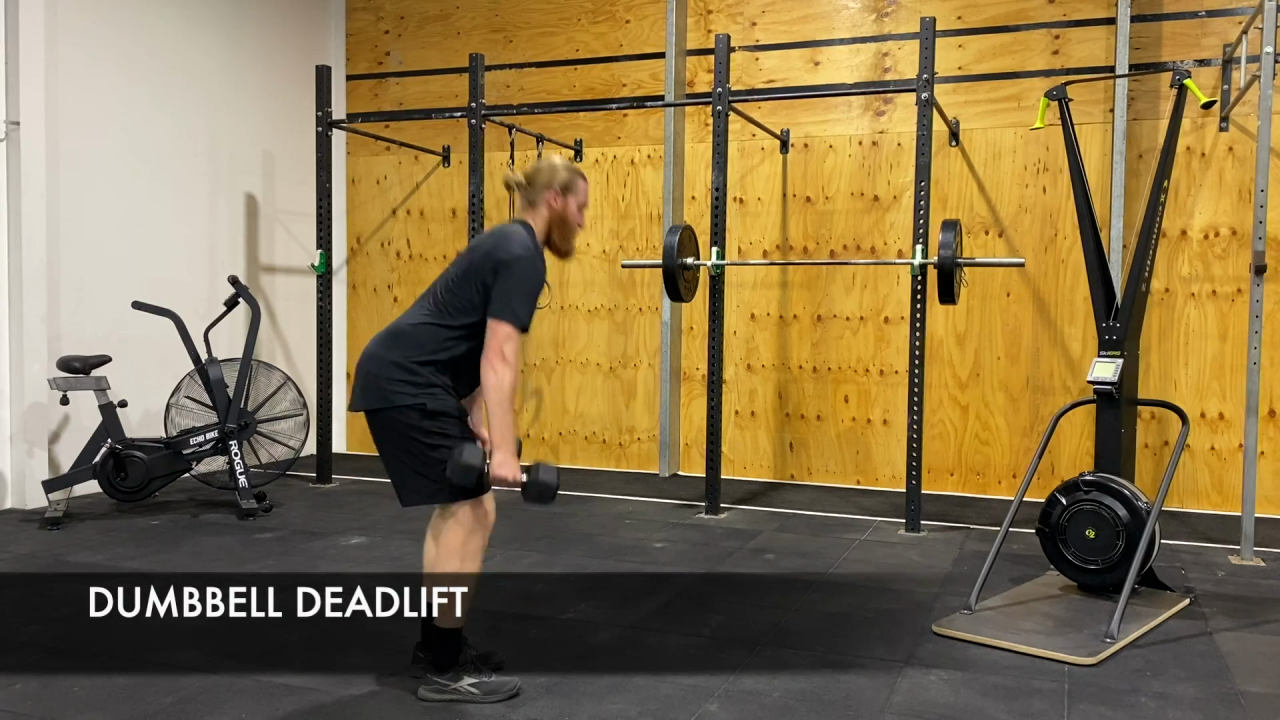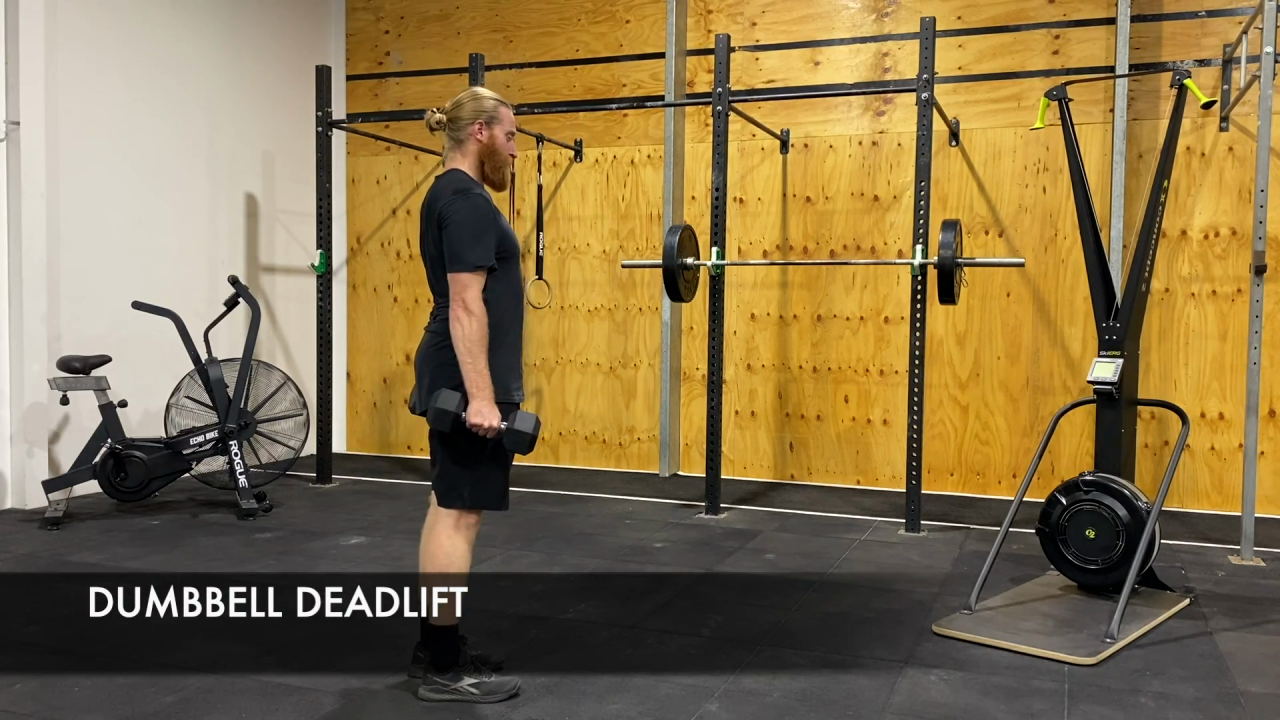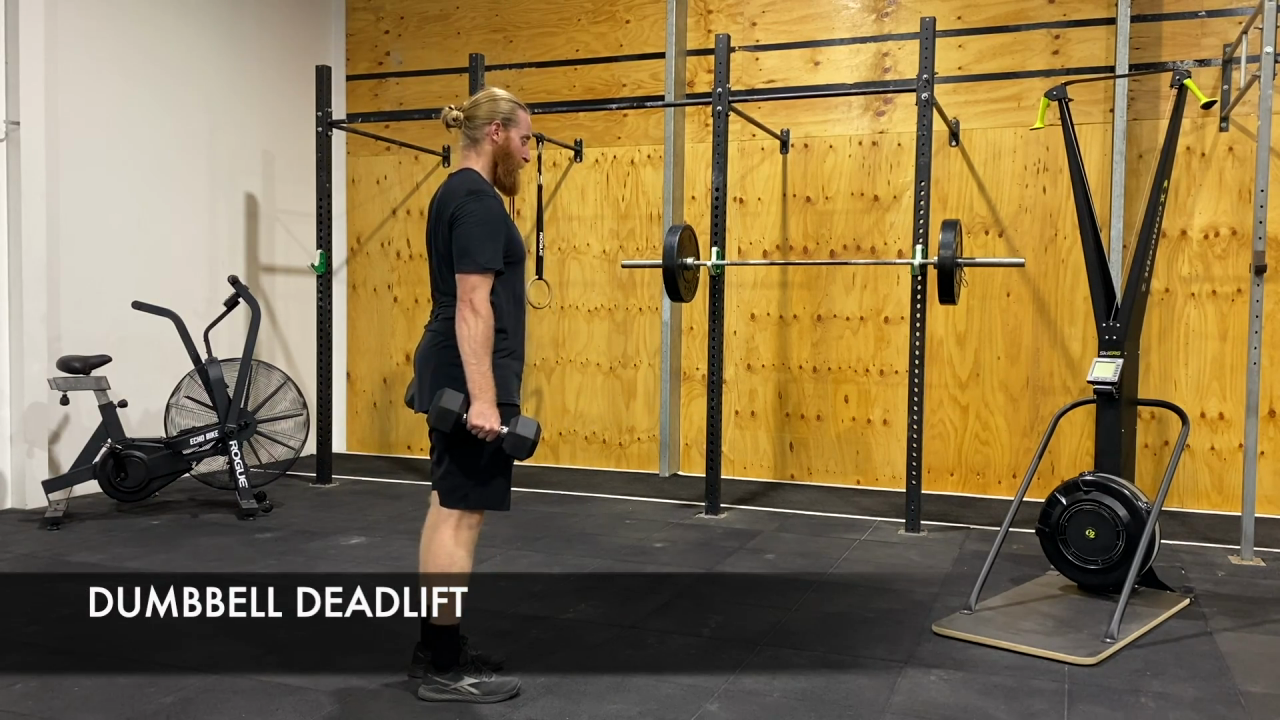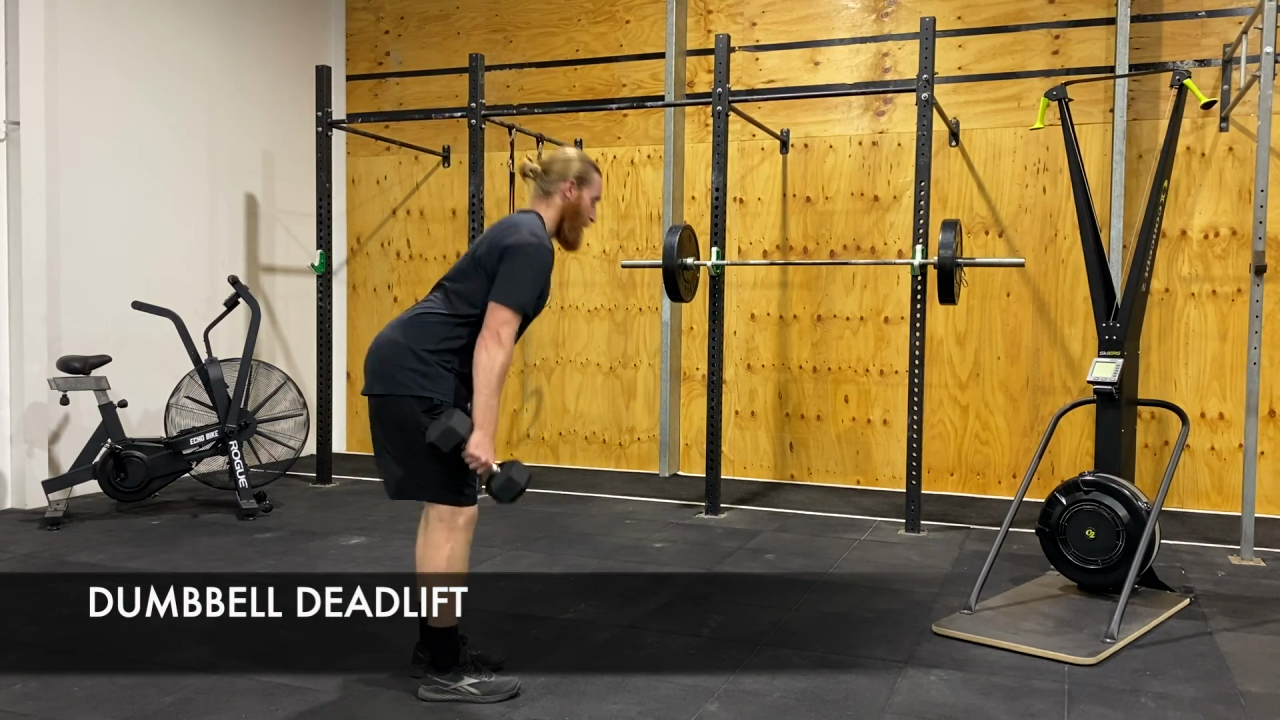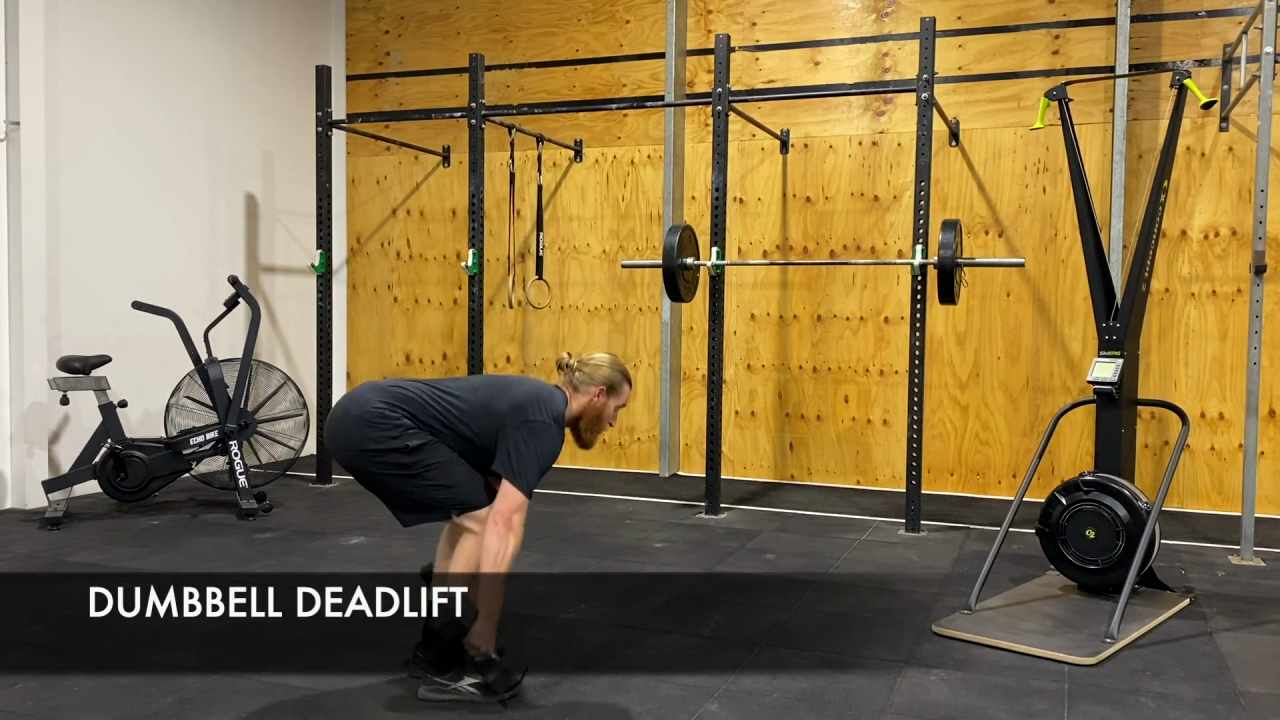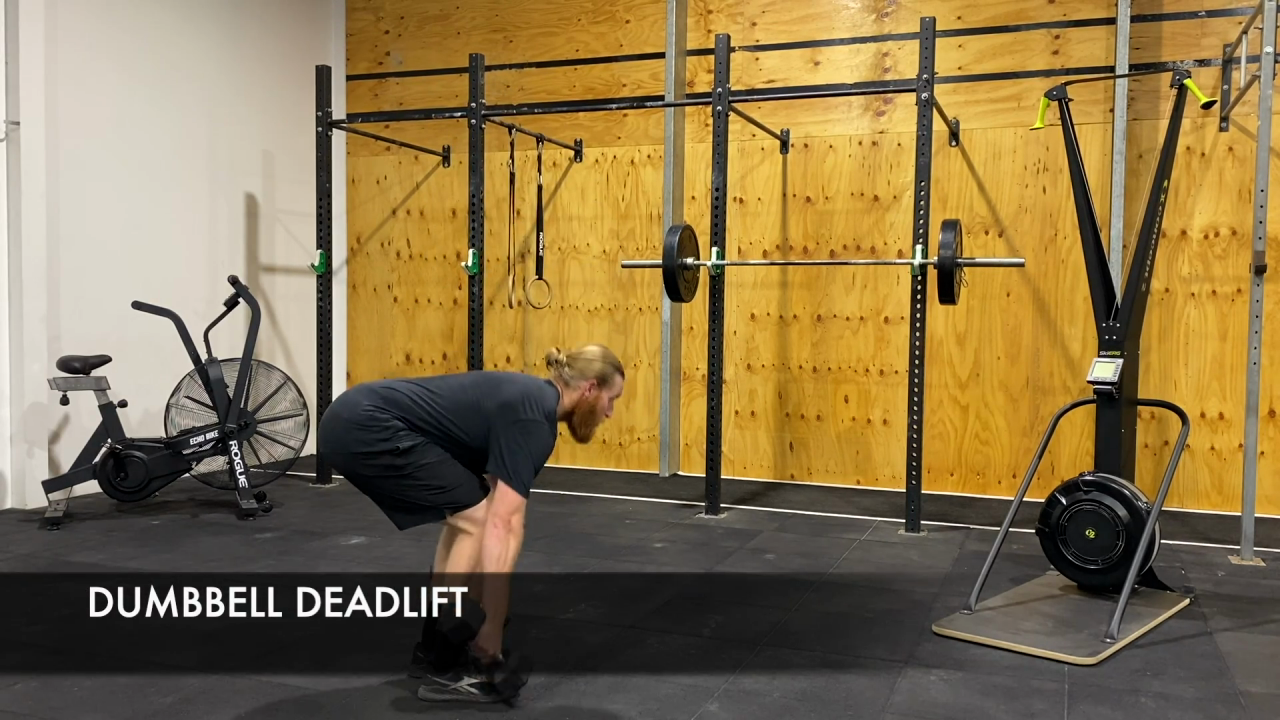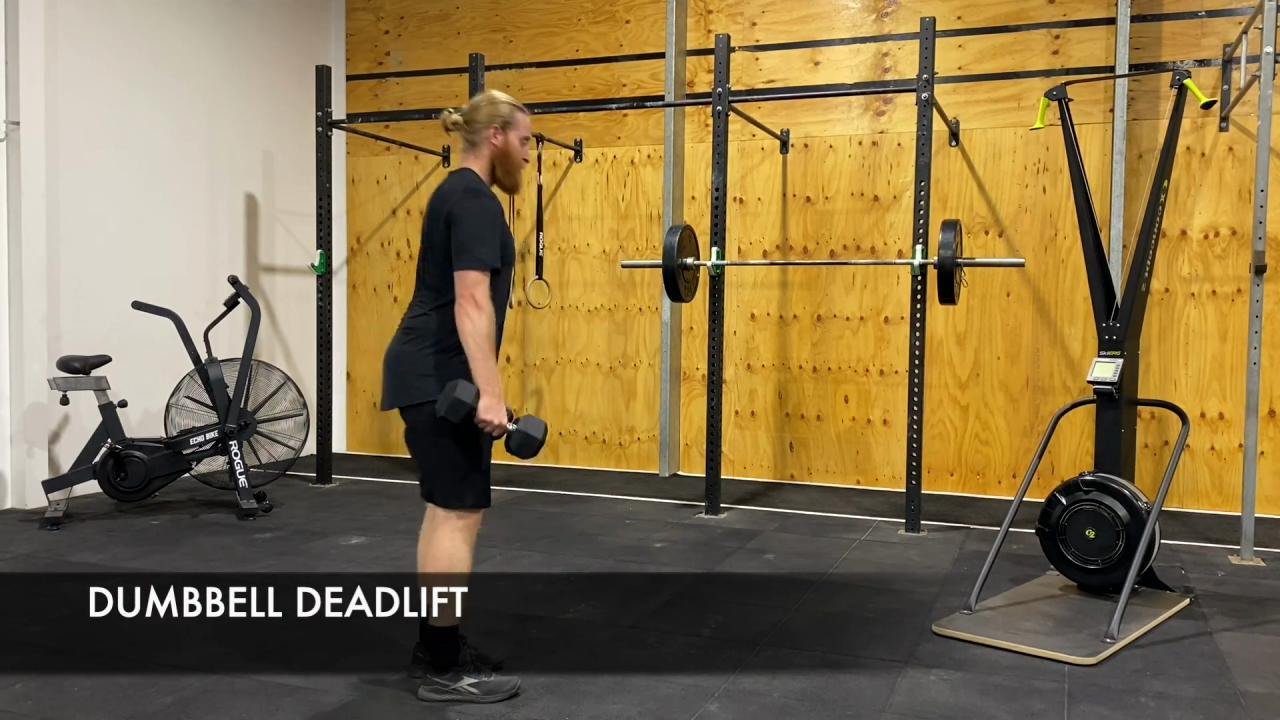
dt=0.7s
person 1, frame 1
left shoulder: (505, 246)
right shoulder: (522, 257)
left elbow: (482, 349)
right elbow: (500, 358)
left wrist: (472, 424)
right wrist: (504, 452)
left hip: (399, 375)
right hip: (409, 384)
left knee: (454, 511)
right knee: (467, 511)
left ankle: (438, 644)
right ankle: (445, 666)
person 1, frame 2
left shoulder: (451, 195)
right shoulder: (466, 200)
right elbow: (466, 305)
right wrist: (482, 396)
left hip: (456, 377)
right hip: (468, 381)
left knee: (448, 509)
right knee: (460, 515)
left ankle: (436, 646)
right ankle: (444, 665)
person 1, frame 3
left shoulder: (456, 194)
right shoulder: (478, 201)
right elbow: (472, 306)
right wrist: (484, 398)
left hip: (451, 374)
right hip: (469, 379)
left knee: (447, 508)
right knee: (461, 514)
left ankle: (438, 647)
right ankle: (444, 667)
person 1, frame 4
left shoulder: (518, 233)
right shoulder: (531, 245)
right elbow: (494, 341)
left wrist: (473, 421)
right wrist: (483, 432)
left hip: (408, 364)
right hip: (418, 372)
left knee: (445, 507)
right knee: (452, 510)
left ankle: (437, 646)
right ankle: (443, 667)
person 1, frame 5
left shoulder: (537, 401)
right shoulder: (543, 425)
left elbow: (488, 492)
right elbow: (505, 523)
right wrist: (486, 623)
left hip: (358, 418)
right hip: (373, 427)
left knee: (469, 511)
right knee: (480, 518)
left ankle: (436, 644)
right ankle: (445, 667)
person 1, frame 6
left shoulder: (528, 398)
right shoulder: (533, 421)
left elbow: (494, 513)
right elbow: (504, 525)
right wrist: (492, 626)
left hip: (352, 421)
right hip: (364, 429)
left knee: (469, 513)
right knee: (477, 519)
left ankle: (436, 646)
right ankle: (446, 667)
person 1, frame 7
left shoulder: (459, 194)
right shoulder: (475, 199)
right elbow: (473, 302)
left wrist: (480, 387)
right wrist: (491, 393)
left hip: (432, 369)
right hip: (445, 375)
left knee: (448, 509)
right knee: (458, 513)
left ankle: (437, 647)
right ankle: (444, 667)
